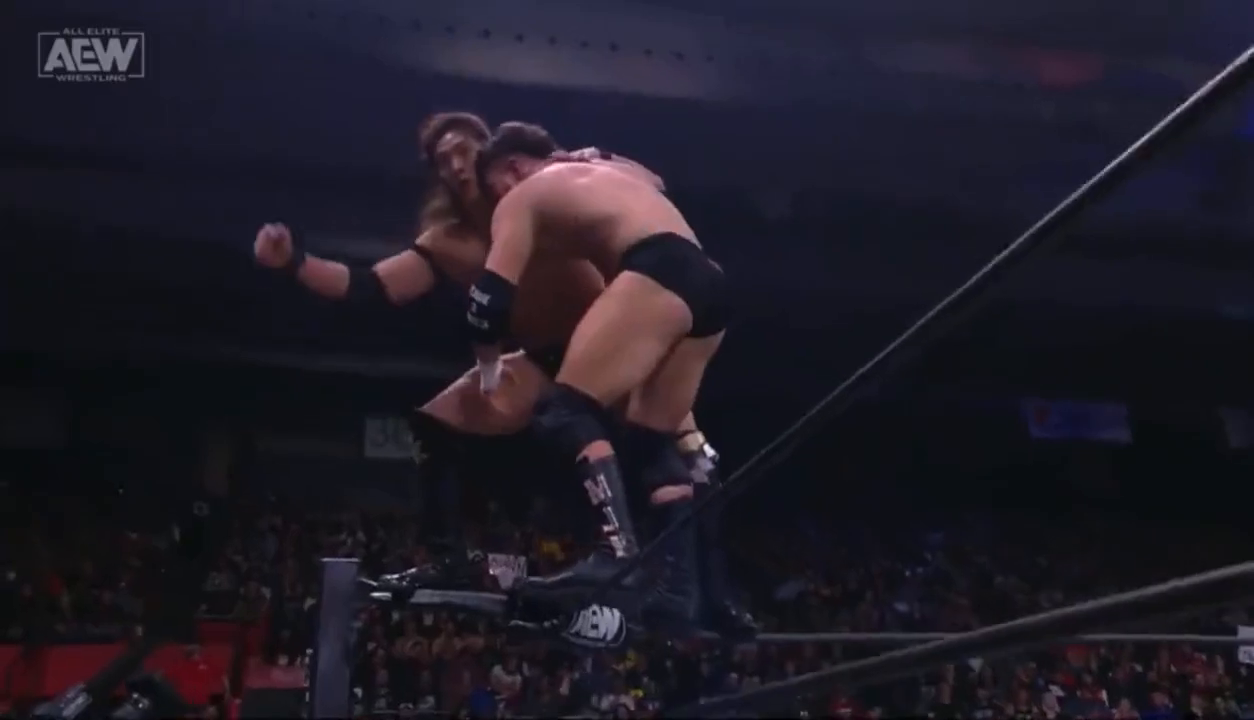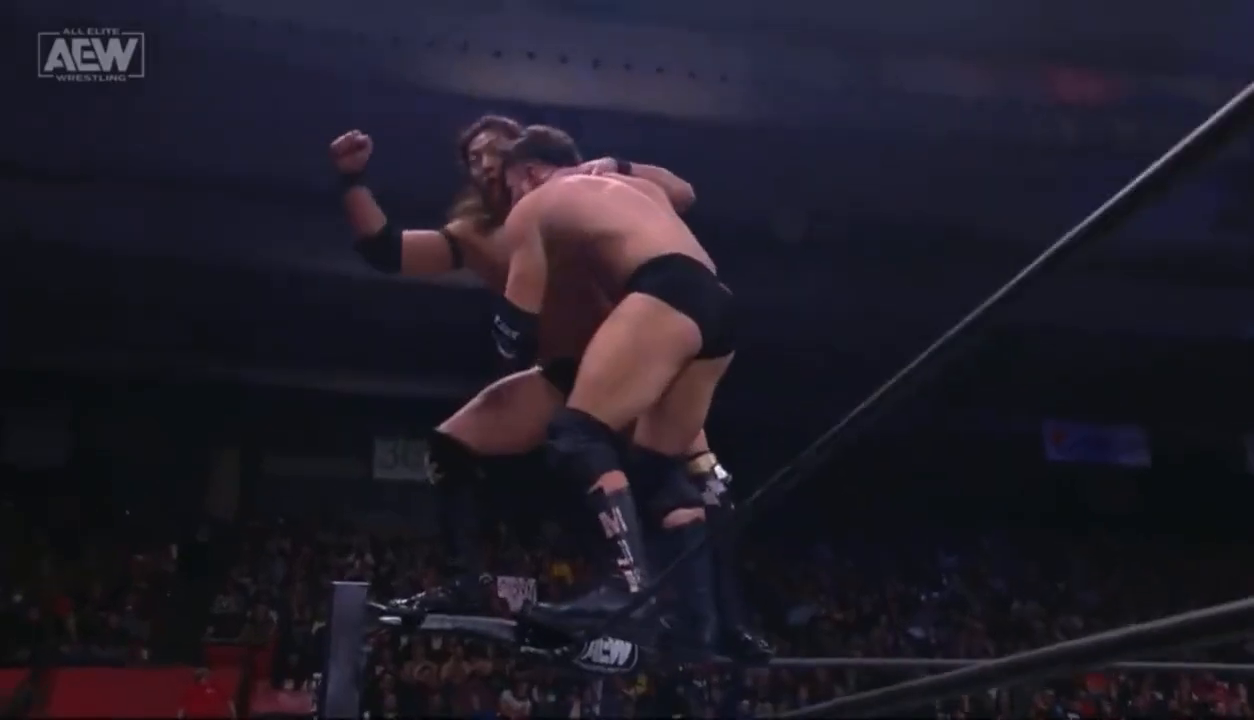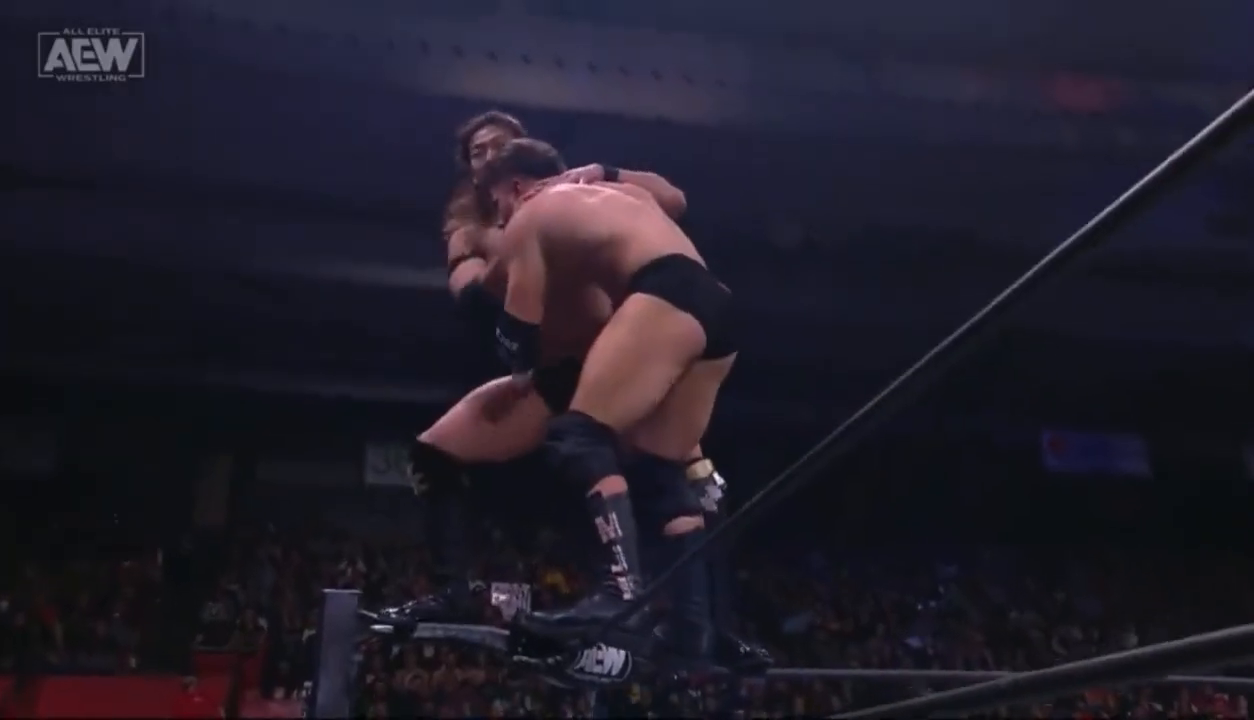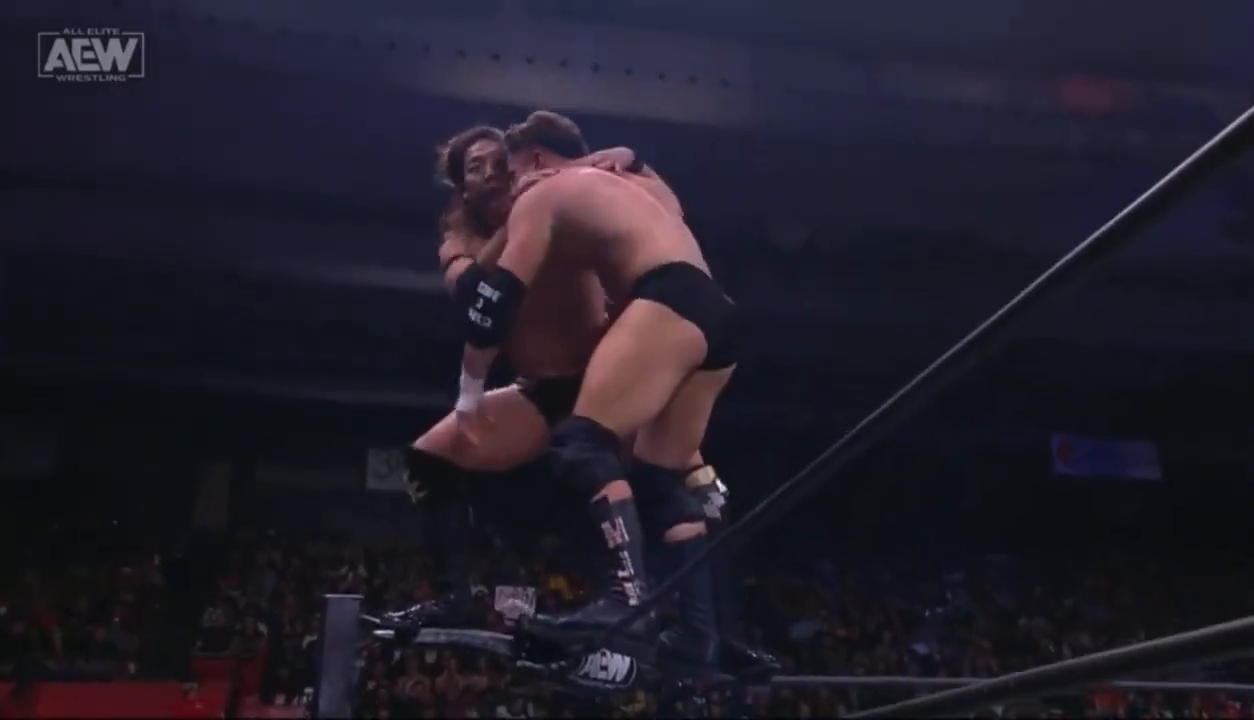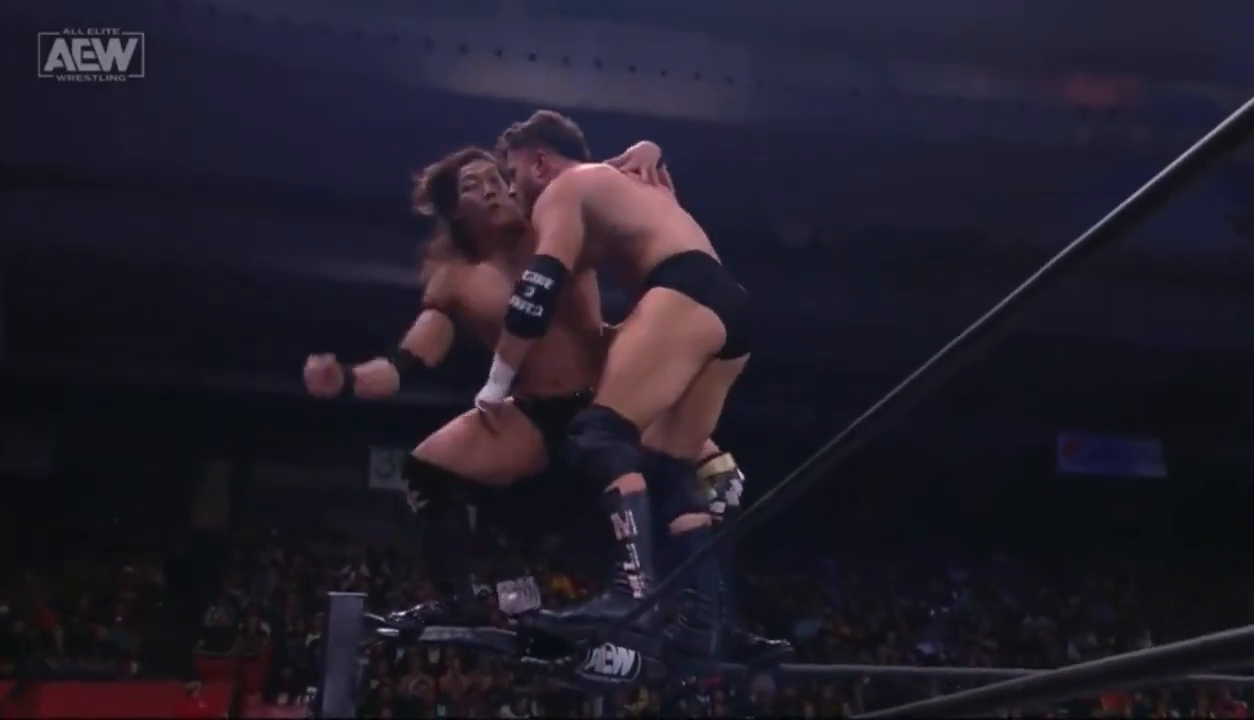
dt=0.4s
person 1, frame 1
left shoulder: (523, 197)
right shoulder: (612, 174)
left elbow: (492, 297)
left wrist: (487, 373)
left hip: (659, 275)
right hip: (707, 285)
left knee: (565, 412)
right knee: (655, 446)
left ankle: (618, 557)
right ankle: (679, 590)
person 1, frame 2
left shoulder: (532, 210)
right shoulder: (633, 186)
left elbow: (516, 330)
left wrist: (515, 348)
left hip: (668, 295)
right hip: (716, 306)
left knee: (578, 436)
right knee: (659, 467)
left ankle: (630, 588)
person 1, frame 3
left shoulder: (527, 222)
right shoulder: (618, 193)
left elbow: (520, 335)
left wrist: (524, 374)
left hip: (669, 297)
right hip: (715, 307)
left knee: (577, 439)
right knee: (662, 473)
left ankle: (623, 595)
right ankle: (691, 622)
person 1, frame 4
left shoulder: (543, 196)
right shoulder: (624, 187)
left elbow: (497, 297)
left wrist: (469, 394)
left hip: (672, 304)
right hip: (716, 315)
left knee: (581, 444)
right knee: (660, 480)
left ankle: (628, 600)
right ankle: (697, 629)
person 1, frame 5
left shoulder: (561, 193)
right shoulder: (619, 182)
left elbow: (539, 291)
left wrist: (495, 385)
left hip: (688, 294)
right hip: (729, 305)
left knee: (599, 436)
right knee: (669, 470)
left ankle: (632, 596)
right ankle: (700, 622)
person 2, frame 1
right shoulder: (448, 243)
left elbow: (650, 186)
right elbow: (369, 288)
left wrist: (600, 159)
right wrist: (294, 261)
right hip: (546, 360)
right knee: (432, 427)
left ankle: (708, 594)
right ankle: (453, 559)
person 2, frame 2
right shoulder: (476, 237)
left elbow: (682, 194)
right elbow: (383, 251)
left wrist: (617, 168)
right wrist: (354, 178)
right hip: (559, 373)
left knee: (701, 479)
right knee: (449, 447)
left ankle: (727, 621)
right ankle: (466, 582)
person 2, frame 3
right shoulder: (470, 236)
left elbow: (673, 201)
right elbow: (475, 307)
left wrist: (603, 173)
right hip: (542, 379)
left knee: (687, 485)
right knee: (431, 455)
left ankle: (714, 629)
right ankle: (453, 591)
person 2, frame 4
right shoulder: (462, 247)
left wrist: (627, 161)
right wrist: (497, 231)
right hip: (540, 398)
right knee: (428, 462)
right ankle: (456, 594)
person 2, frame 5
right shoulder: (455, 282)
right elbow: (408, 368)
left wrist: (648, 155)
right wrist: (344, 378)
right hip: (534, 417)
right knee: (425, 470)
right ankle: (455, 601)
